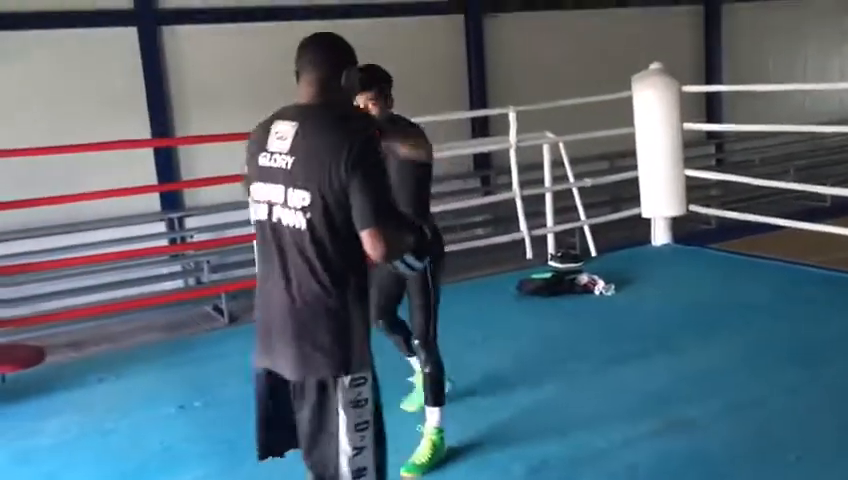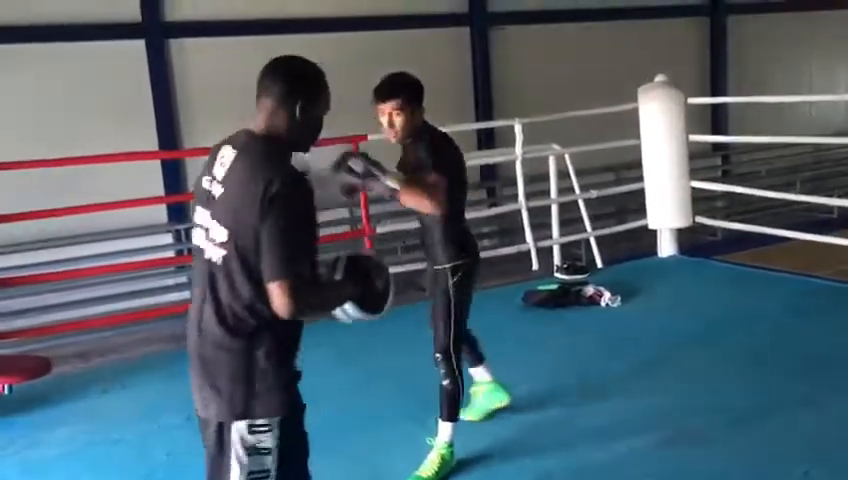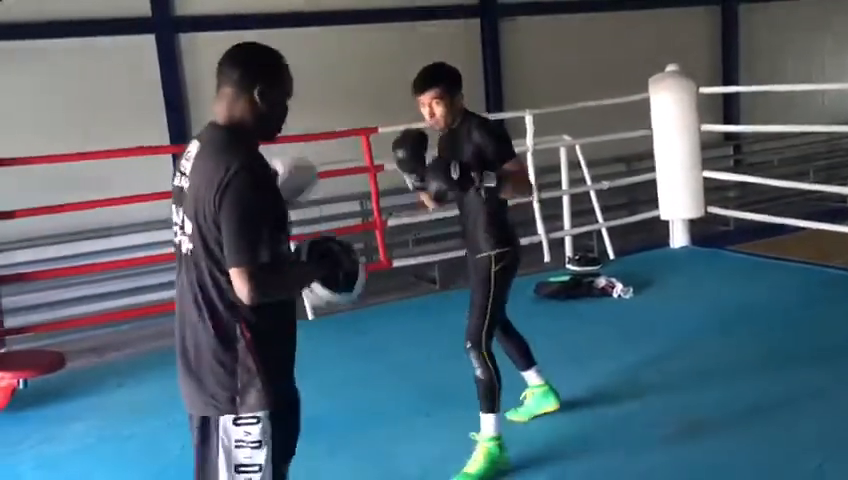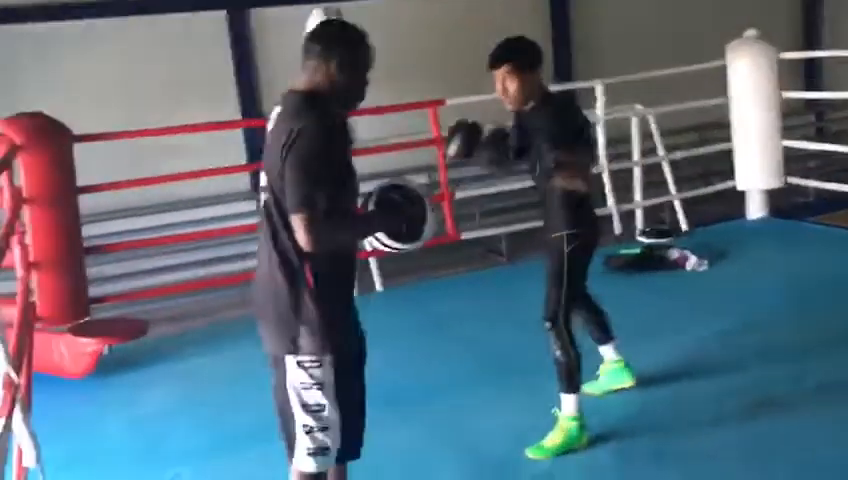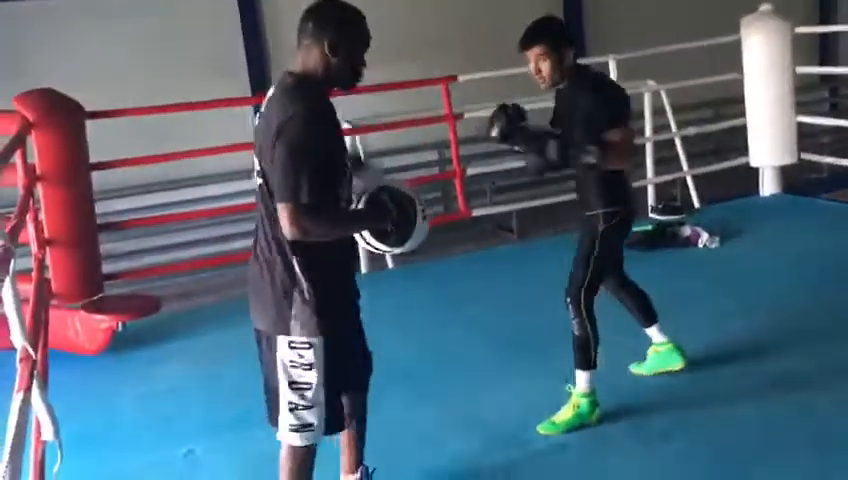
dt=0.4s
person 1, frame 1
left shoulder: (260, 138)
right shoulder: (352, 142)
right elbow: (378, 247)
right wrist: (413, 239)
left hip: (274, 330)
right hip: (330, 335)
person 1, frame 2
left shoulder: (222, 156)
right shoulder: (281, 184)
right elbow: (288, 302)
right wrist: (349, 287)
left hip: (215, 354)
right hip: (250, 373)
person 1, frame 3
left shoulder: (199, 151)
right shoulder: (241, 171)
right elbow: (250, 285)
right wrist: (315, 269)
left hip: (208, 353)
right hip: (236, 367)
person 1, frame 4
left shoulder: (306, 116)
right shoulder: (310, 129)
right elbow: (311, 233)
right wrist: (382, 220)
left hip: (321, 301)
right hip: (305, 310)
left knee: (340, 424)
person 1, frame 5
left shoulder: (288, 95)
right shoulder: (304, 116)
right elbow: (296, 222)
right wrist: (369, 217)
left hip: (320, 283)
right hip: (298, 292)
left knee: (352, 372)
right knee: (304, 416)
person 2, frame 1
left shoulder: (406, 132)
left elbow: (420, 150)
left wrist: (376, 131)
left knee: (423, 337)
right knee: (381, 315)
left ankle: (433, 435)
right ankle: (426, 379)
person 2, frame 2
left shoulder: (435, 147)
right shoulder: (413, 146)
left elbow: (433, 204)
right elbow: (404, 191)
left wrist: (377, 173)
right wrist: (369, 174)
left hip: (454, 261)
right hip: (441, 258)
left knee: (444, 350)
right knee: (448, 327)
right ankle: (488, 386)
person 2, frame 3
left shoulder: (486, 131)
right shoulder: (447, 140)
left elbow: (523, 184)
right elbow: (433, 201)
left wrist: (474, 179)
right wrist: (415, 171)
left hip: (497, 250)
right hip: (478, 249)
left knee: (476, 340)
right knee: (497, 322)
left ankle: (491, 446)
right ankle: (541, 392)
person 2, frame 4
left shoulder: (562, 114)
right shoulder: (526, 116)
left elbow: (579, 178)
right elbow: (524, 152)
left wrist: (529, 159)
left hip: (572, 229)
right hip: (557, 227)
left knee: (555, 320)
right knee: (577, 298)
left ankle: (572, 423)
right ankle: (615, 367)
person 2, frame 5
left shoulder: (599, 91)
right shoulder: (564, 94)
left elbow: (625, 154)
right elbow: (552, 151)
left wrist: (577, 153)
right wrist: (521, 135)
left hip: (609, 208)
right hip: (596, 207)
left knee: (578, 295)
right knee: (614, 279)
left ankle: (583, 400)
right ankle: (665, 349)
